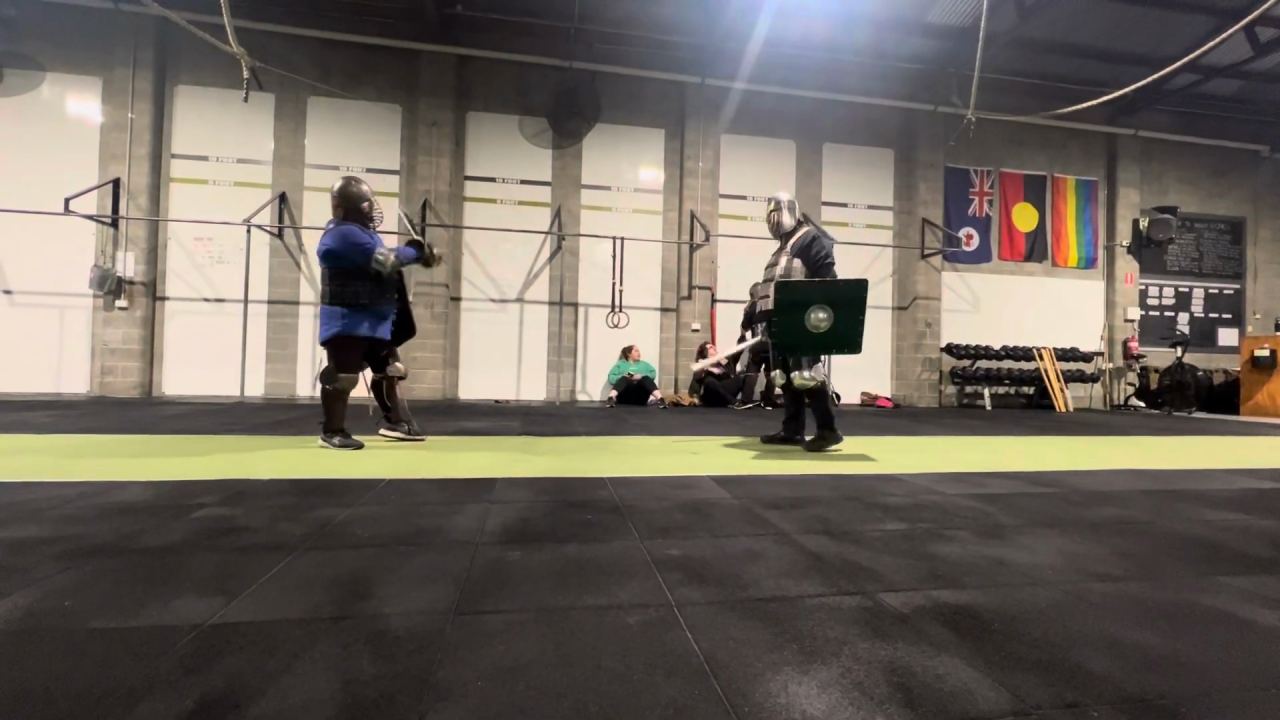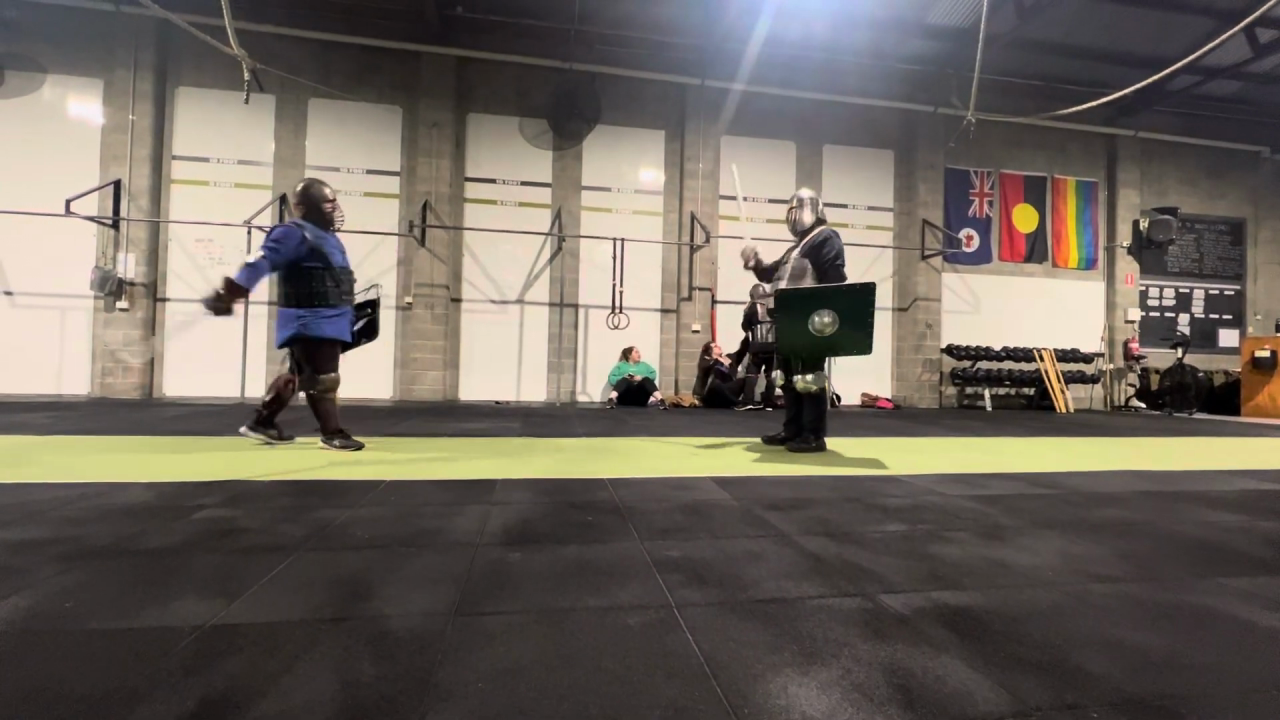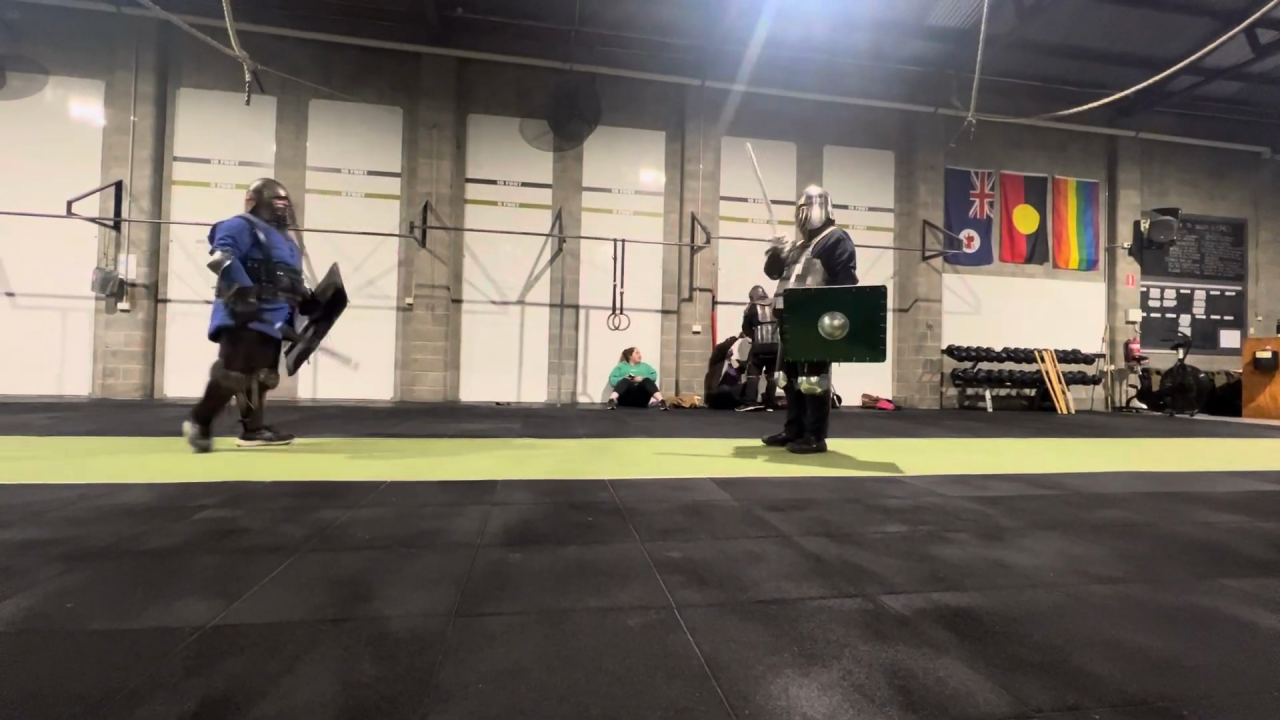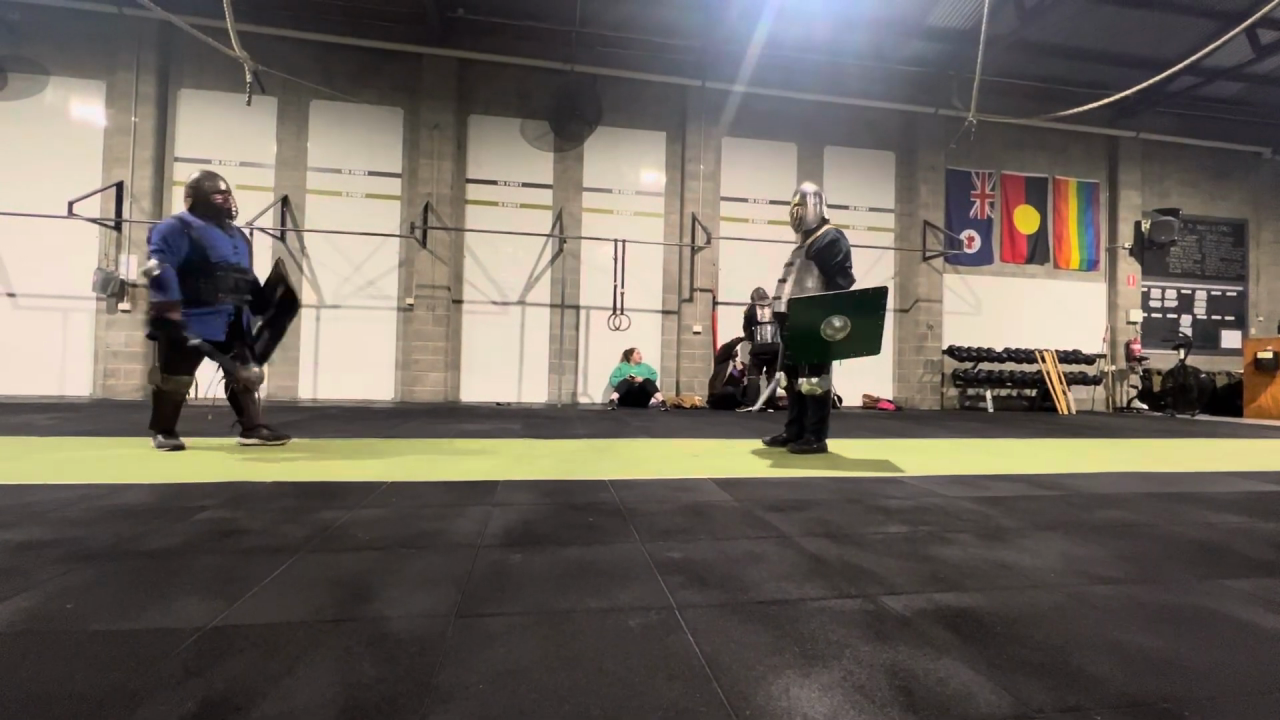
dt=0.5s
person 1, frame 1
left shoulder: (358, 232)
right shoulder: (344, 235)
left elbow: (383, 265)
right elbow: (386, 259)
right wrist: (421, 251)
left hip: (372, 318)
right hip: (348, 319)
left knee: (388, 369)
right knee: (342, 375)
left ankle: (397, 423)
right ankle: (332, 433)
person 1, frame 2
left shoulder: (324, 235)
right shoulder: (294, 233)
right elbow: (261, 262)
left wrist: (347, 309)
right wrist: (231, 291)
left hip: (327, 320)
right hip: (311, 320)
left knee: (300, 375)
right knee: (323, 377)
left ankle: (261, 423)
right ankle: (333, 434)
person 1, frame 3
left shoulder: (282, 238)
right shoulder: (240, 227)
left elbow: (288, 279)
right elbow: (223, 259)
left wrist: (306, 302)
right wrist: (243, 296)
left hip: (270, 318)
right hip: (243, 316)
left knee: (263, 375)
right knee: (234, 371)
left ankle: (253, 429)
right ankle: (199, 423)
person 1, frame 4
left shoulder: (236, 235)
right shoulder: (177, 228)
left elbow: (244, 277)
right elbow: (161, 270)
right wrist: (165, 310)
left hip: (229, 321)
right hip: (188, 319)
right knee: (173, 379)
left ankle: (252, 428)
right ankle: (163, 432)
person 2, frame 1
left shoulder: (812, 238)
right shoulder: (780, 249)
left elbow: (826, 276)
right wrist: (762, 319)
left knee: (806, 374)
right knee: (786, 377)
left ankle: (828, 430)
right ankle: (792, 430)
person 2, frame 2
left shoulder: (825, 238)
right shoulder: (797, 246)
left elbow: (835, 279)
right elbow: (776, 275)
right wrist: (755, 263)
left knee: (809, 376)
right knee: (788, 377)
left ankle: (814, 436)
right ankle: (792, 430)
person 2, frame 3
left shoulder: (836, 239)
right shoulder: (800, 244)
left elbow: (845, 280)
right elbow: (778, 271)
right wrist: (775, 254)
left knee: (813, 378)
right knee: (790, 376)
left ankle: (815, 437)
right ankle: (794, 431)
person 2, frame 4
left shoulder: (831, 238)
right shoulder: (803, 242)
left elbow: (841, 280)
right wrist: (784, 319)
left knee: (813, 378)
right knee: (792, 377)
left ankle: (816, 437)
right ankle: (794, 431)
